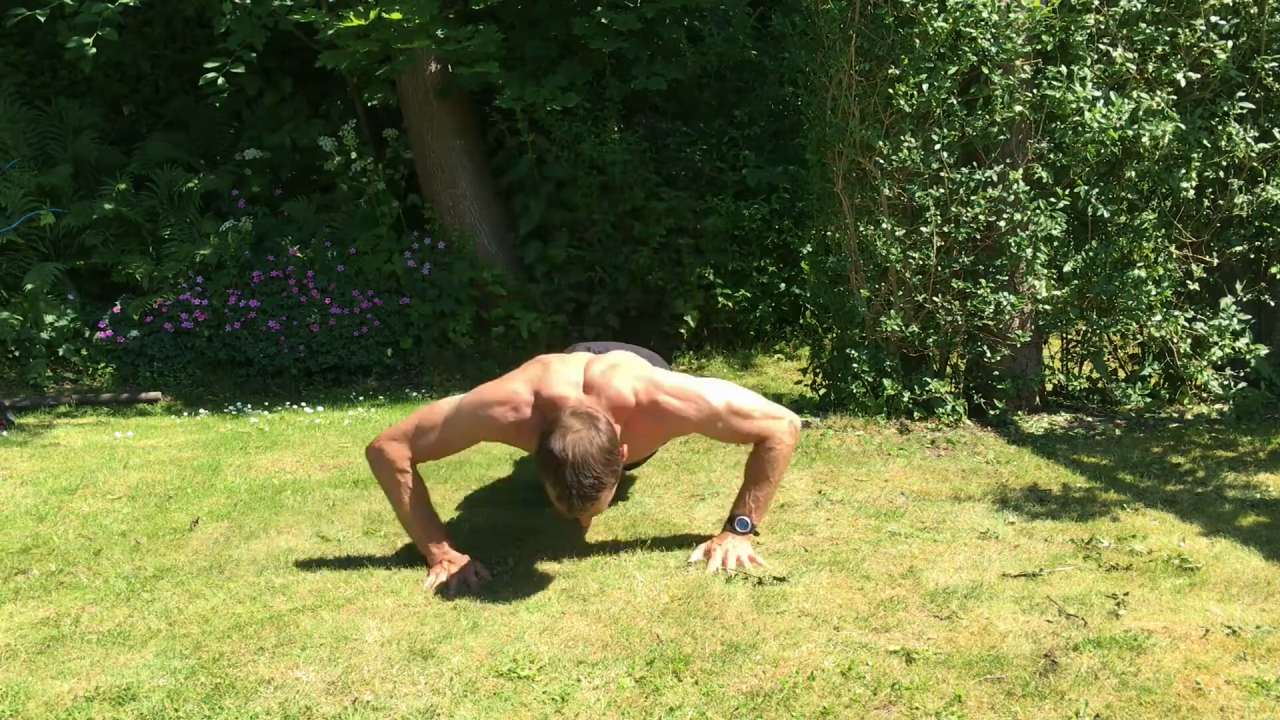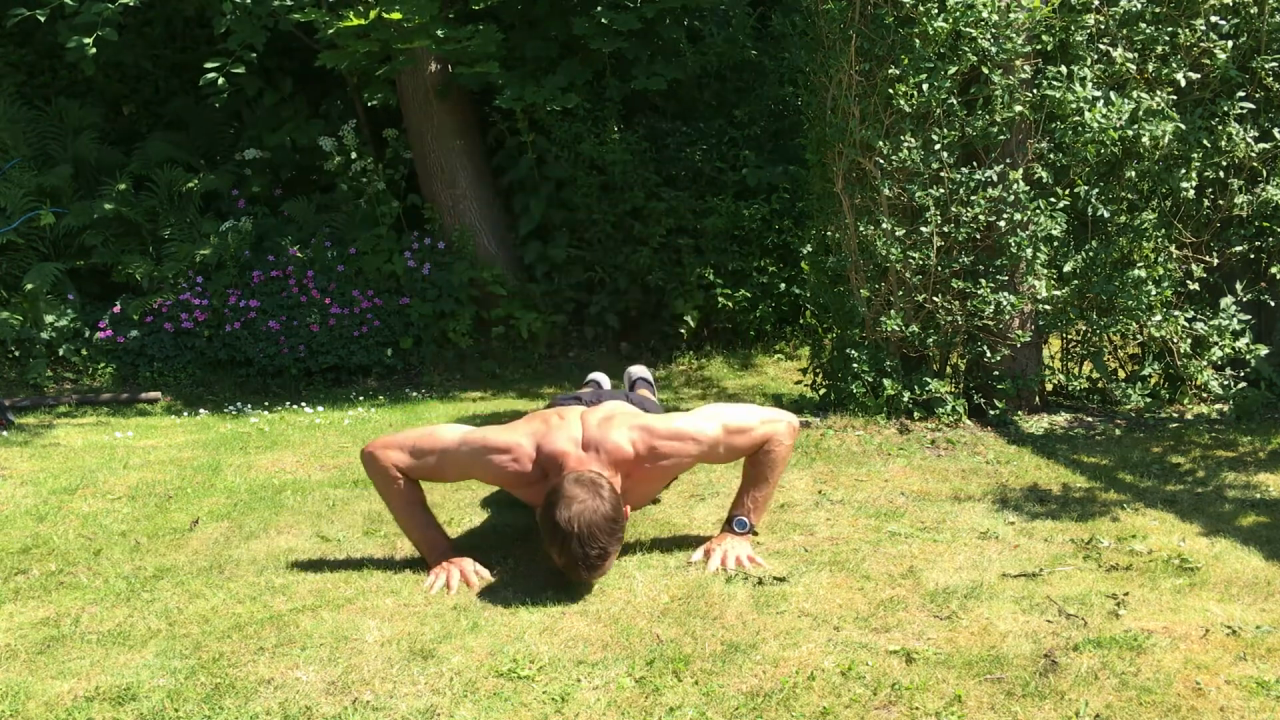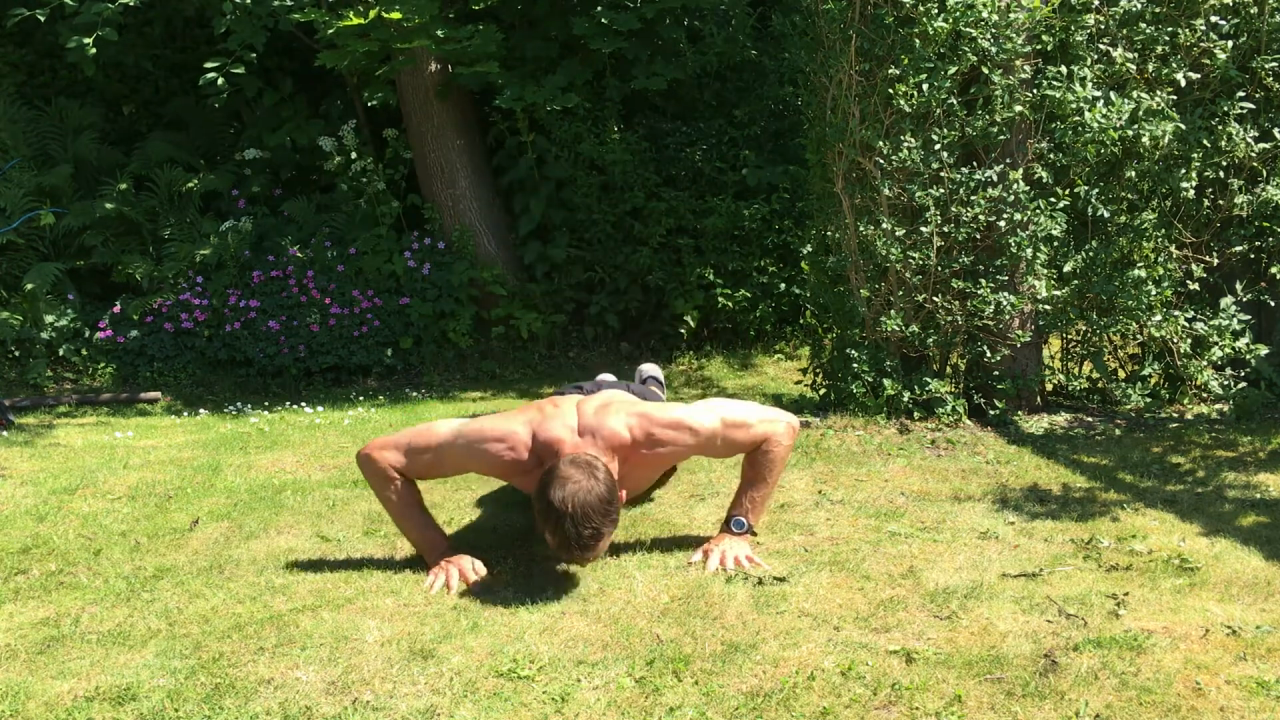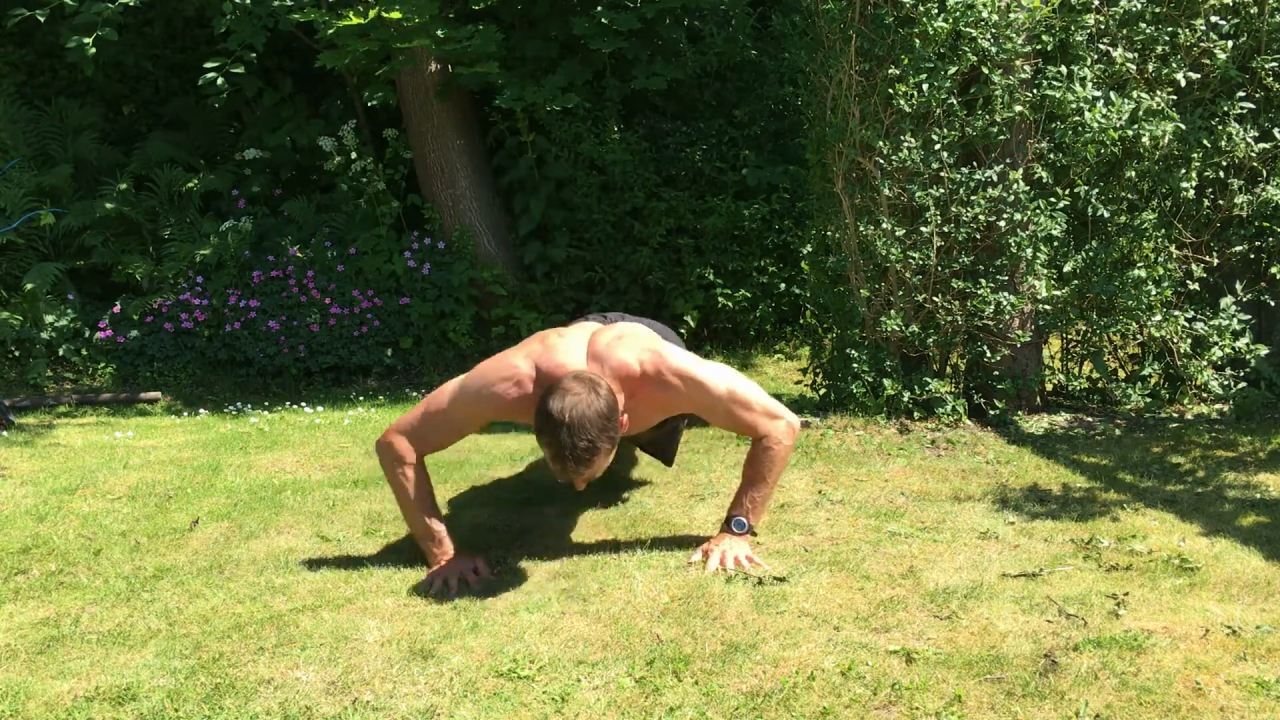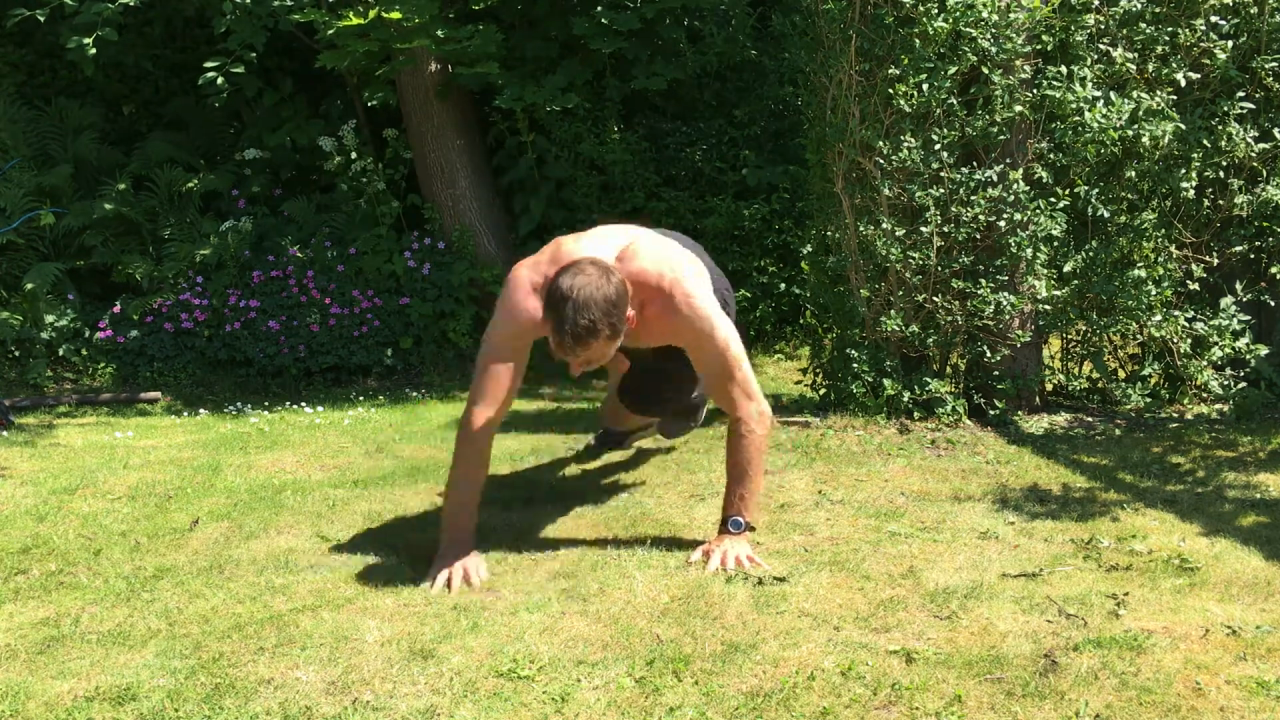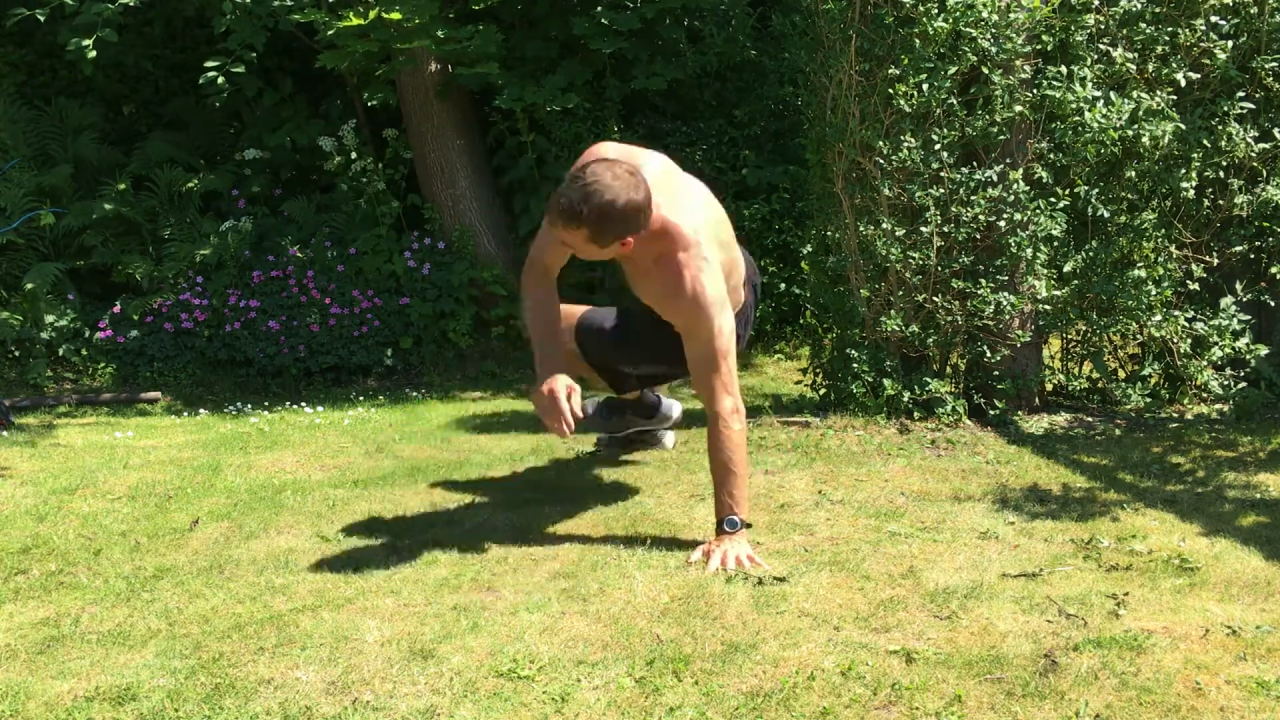
dt=0.2s
person 1, frame 1
left shoulder: (656, 400)
right shoulder: (513, 411)
left elbow: (784, 428)
right elbow: (385, 449)
left wrist: (738, 529)
right wrist: (439, 551)
left hip: (630, 362)
left knee: (644, 445)
person 1, frame 2
left shoulder: (652, 449)
right shoulder: (518, 460)
left elbow: (783, 427)
right elbow: (378, 454)
left wrist: (738, 530)
right wrist: (440, 555)
left hip: (635, 416)
right hip: (567, 412)
left ankle: (639, 384)
right ankle: (594, 390)
person 1, frame 3
left shoulder: (653, 432)
right shoulder: (509, 447)
left elbow: (783, 427)
right elbow: (374, 455)
left wrist: (736, 531)
right wrist: (440, 554)
right hip: (577, 402)
left ankle: (649, 385)
person 1, frame 4
left shoulder: (670, 374)
right shoulder: (506, 385)
left elbow: (783, 427)
right elbow: (393, 443)
left wrist: (736, 529)
right wrist: (442, 553)
left knee: (656, 442)
person 1, frame 5
left shoulder: (686, 299)
right shoulder: (530, 290)
left elbow: (751, 411)
right elbow: (480, 413)
left wrist: (735, 530)
right wrist: (455, 536)
right knee: (620, 369)
right ankle: (633, 417)
person 1, frame 6
left shoulder: (692, 279)
right shoulder: (598, 164)
left elbow: (724, 406)
right elbow: (540, 262)
left wrist: (732, 530)
right wrist: (550, 375)
left hip: (705, 321)
left knee: (561, 336)
left ankle: (640, 405)
right ankle: (644, 413)
